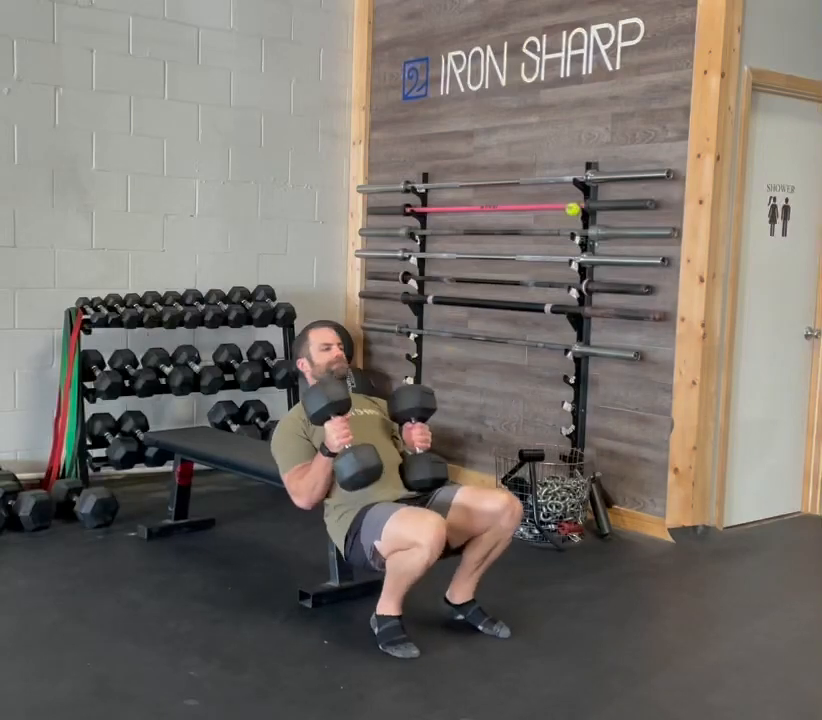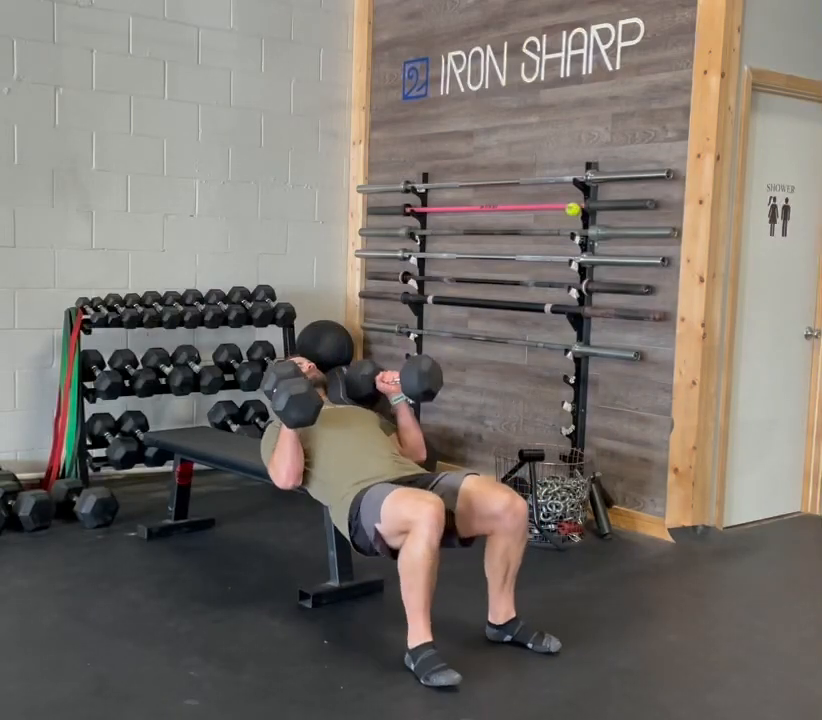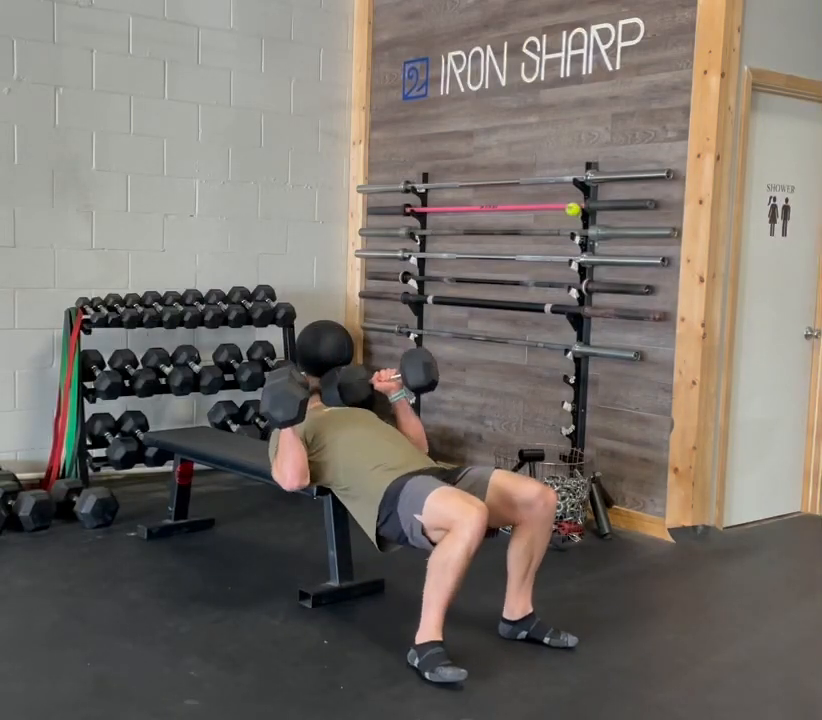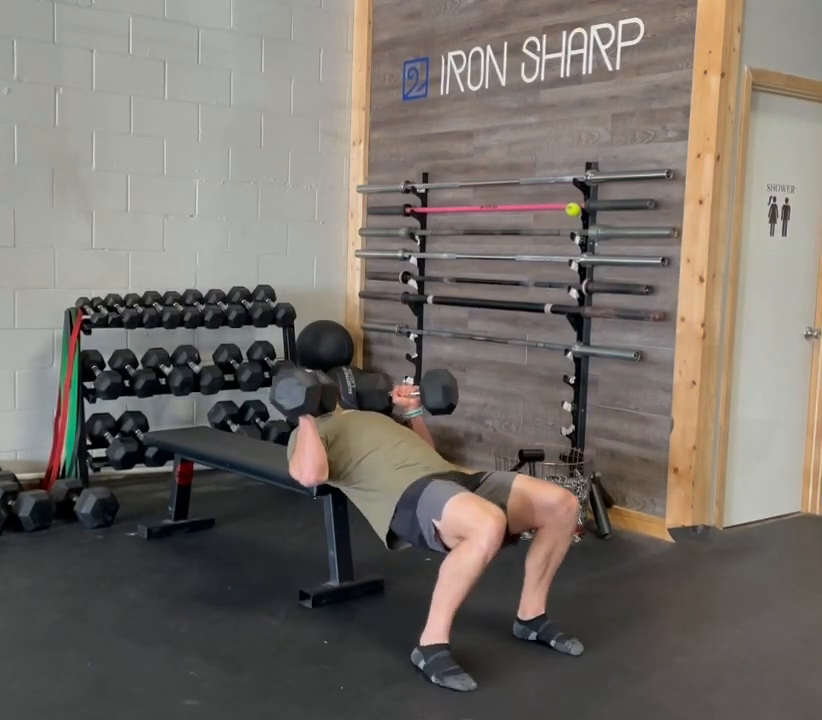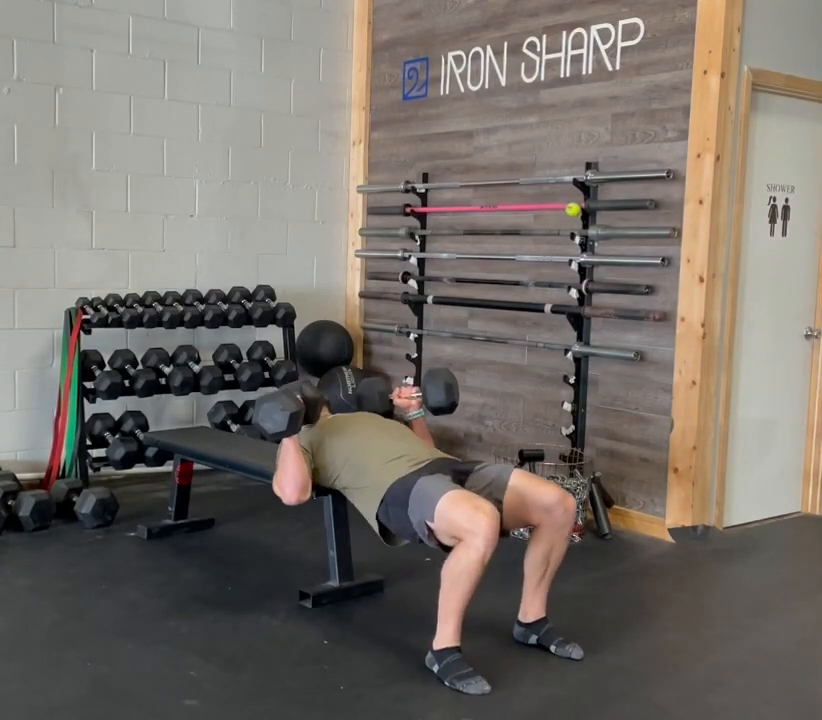
dt=1s
person 1, frame 1
left shoulder: (374, 405)
right shoulder: (294, 424)
right elbow: (304, 497)
left wrist: (414, 447)
right wrist: (328, 450)
left hip: (414, 500)
right hip: (362, 521)
left knee: (505, 507)
right knee: (430, 531)
left ankle: (460, 597)
right ankle: (387, 614)
person 1, frame 2
left shoulder: (361, 412)
right shoulder: (281, 429)
left elbow: (416, 453)
right elbow: (286, 479)
left wrist: (398, 398)
left hip: (416, 480)
right hip: (366, 499)
left knee: (510, 508)
right knee: (427, 513)
left ankle: (502, 618)
right ankle: (419, 644)
person 1, frame 3
left shoulder: (358, 413)
right shoulder: (288, 434)
right elbow: (294, 480)
left wrist: (396, 394)
left hip: (435, 472)
right hip: (392, 494)
left knee: (539, 499)
right knee: (471, 517)
left ankle: (517, 614)
right ankle: (426, 641)
person 1, frame 4
left shoulder: (370, 416)
right shoulder: (308, 433)
right elbow: (311, 475)
left wrist: (413, 411)
right wrist: (304, 412)
left hip: (450, 476)
right hip: (408, 494)
left knee: (562, 505)
right knee: (488, 525)
left ankle: (531, 616)
right ankle: (432, 643)
person 1, frame 5
left shoulder: (363, 419)
right shoulder: (301, 441)
right elbow: (293, 493)
left wrist: (413, 412)
left hip: (448, 467)
right hip: (401, 485)
left knee: (558, 506)
right knee: (482, 524)
left ankle: (531, 620)
right ankle: (444, 648)
